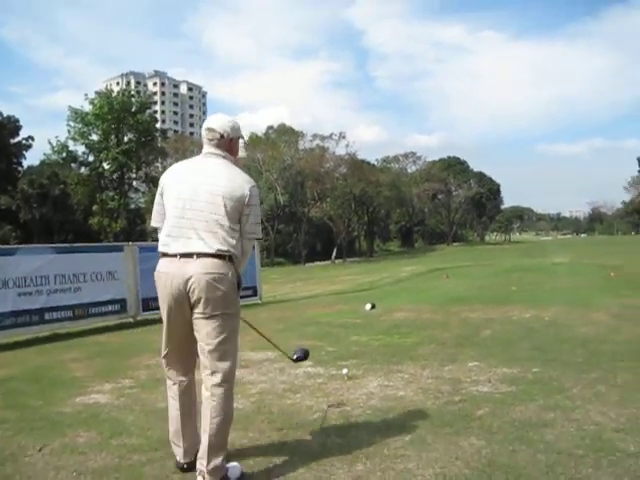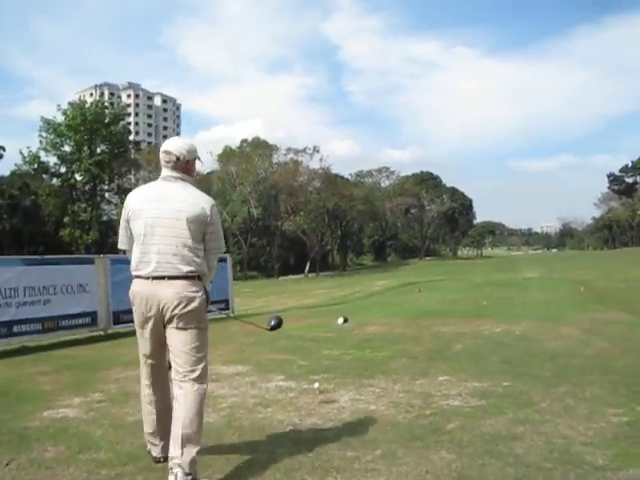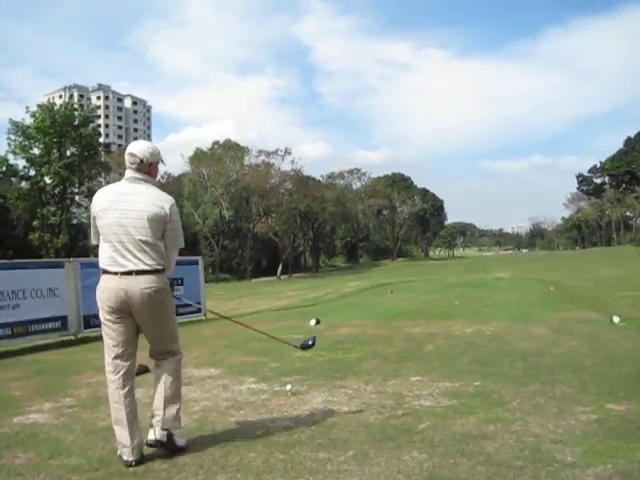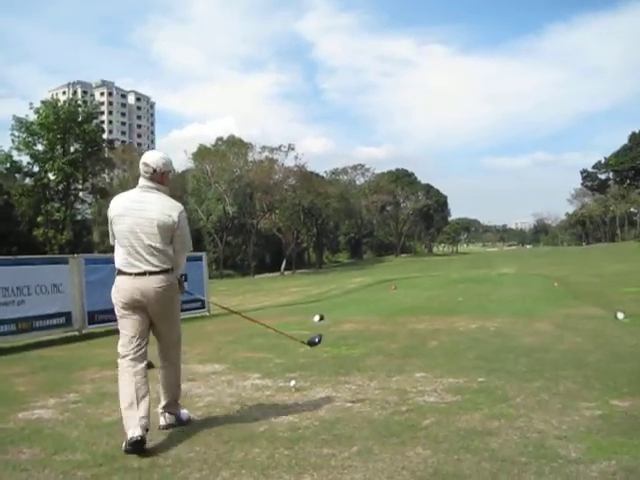
dt=0.3s
person 1, frame 1
left shoulder: (172, 173)
right shoulder: (243, 183)
left elbow: (159, 227)
right elbow: (247, 241)
right wrist: (232, 274)
left hip: (169, 270)
right hip: (214, 272)
left knee: (177, 368)
right knee: (217, 373)
left ankle: (185, 450)
person 1, frame 2
left shoulder: (135, 197)
right shoulder: (203, 202)
left elbow: (127, 248)
right elbow: (213, 255)
left hip: (143, 289)
right hip: (184, 291)
left knee: (152, 374)
right knee: (189, 380)
left ankle: (159, 446)
person 1, frame 3
left shoulder: (101, 198)
right shoulder: (164, 202)
left elbow: (99, 241)
right elbow: (172, 251)
left hip: (111, 284)
right hip: (151, 284)
left knee: (118, 367)
right knee: (167, 356)
left ankle: (129, 448)
right ankle: (163, 430)
person 1, frame 4
left shoulder: (117, 203)
right shoulder: (173, 209)
left elbow: (116, 242)
right elbow: (181, 254)
left hip: (126, 284)
right hip: (161, 283)
left knee: (131, 357)
right knee: (169, 352)
left ankle: (136, 428)
right ankle: (169, 413)
